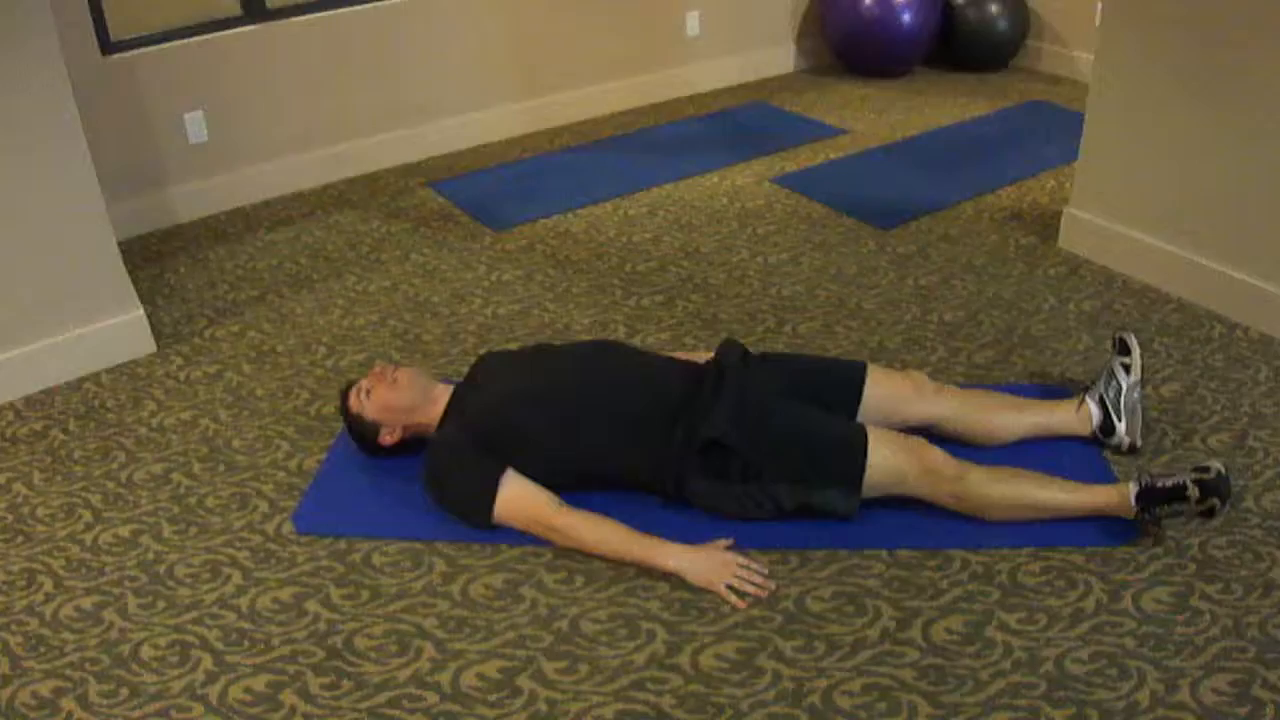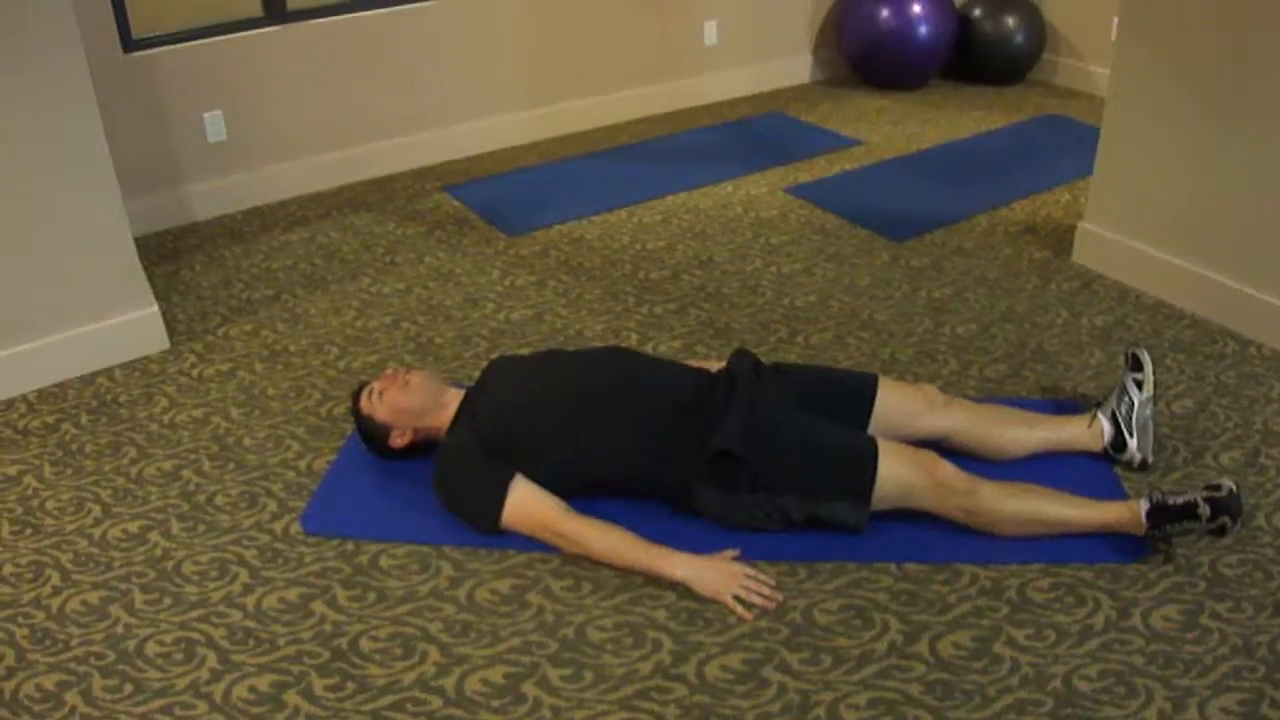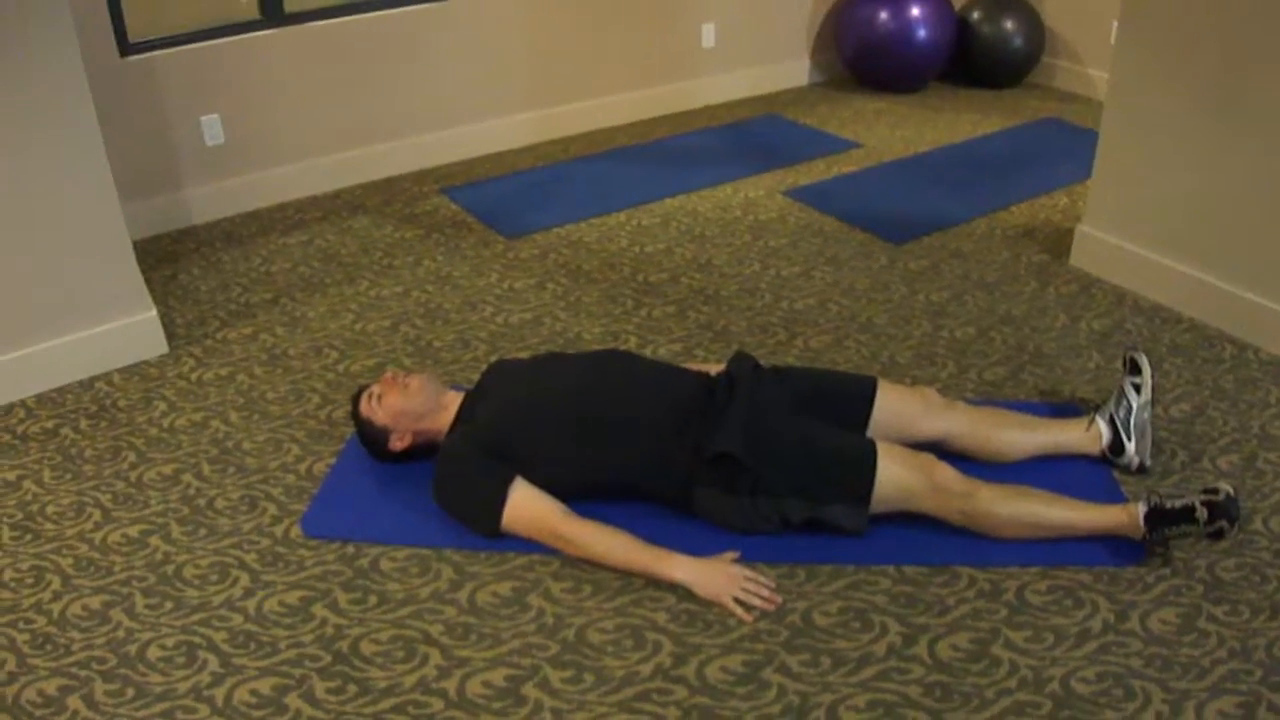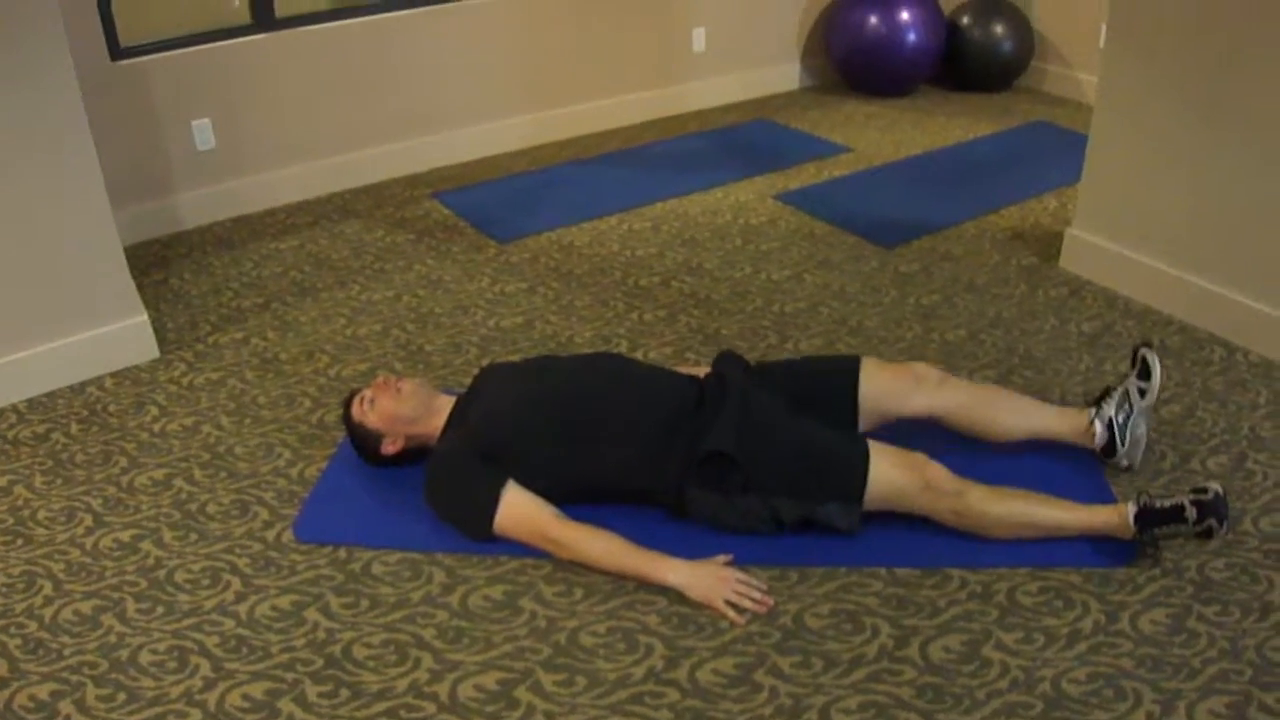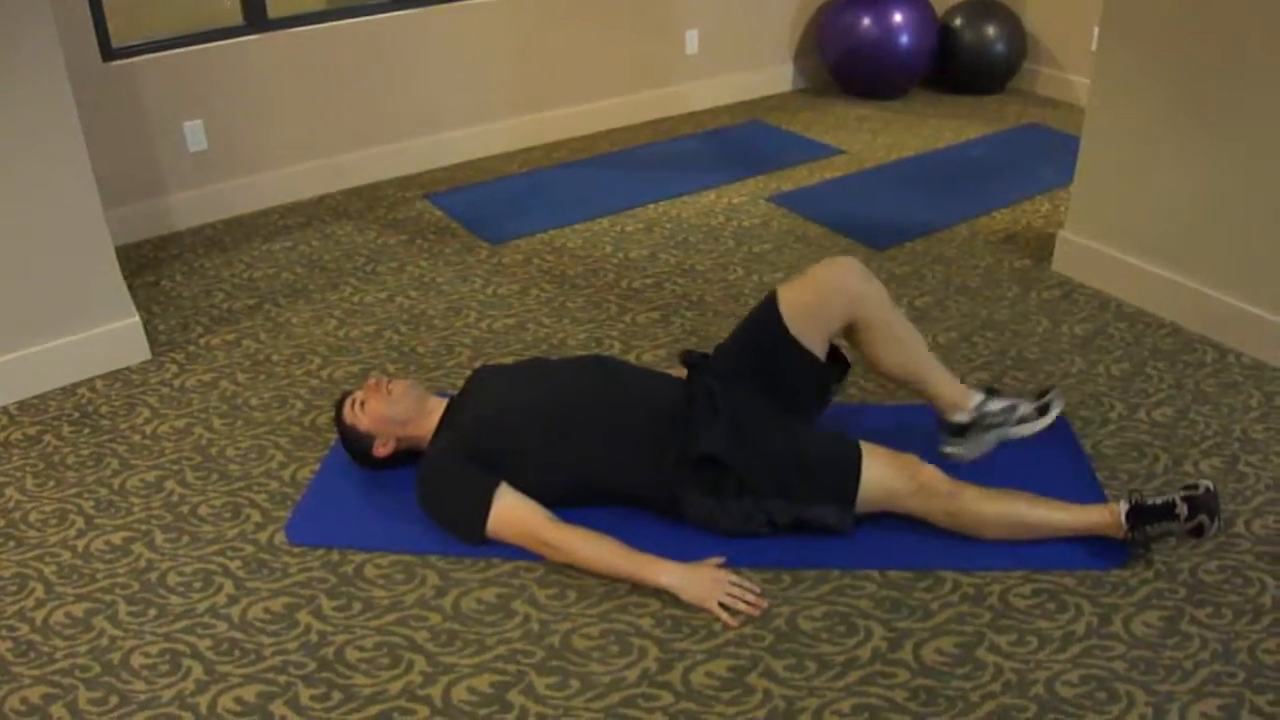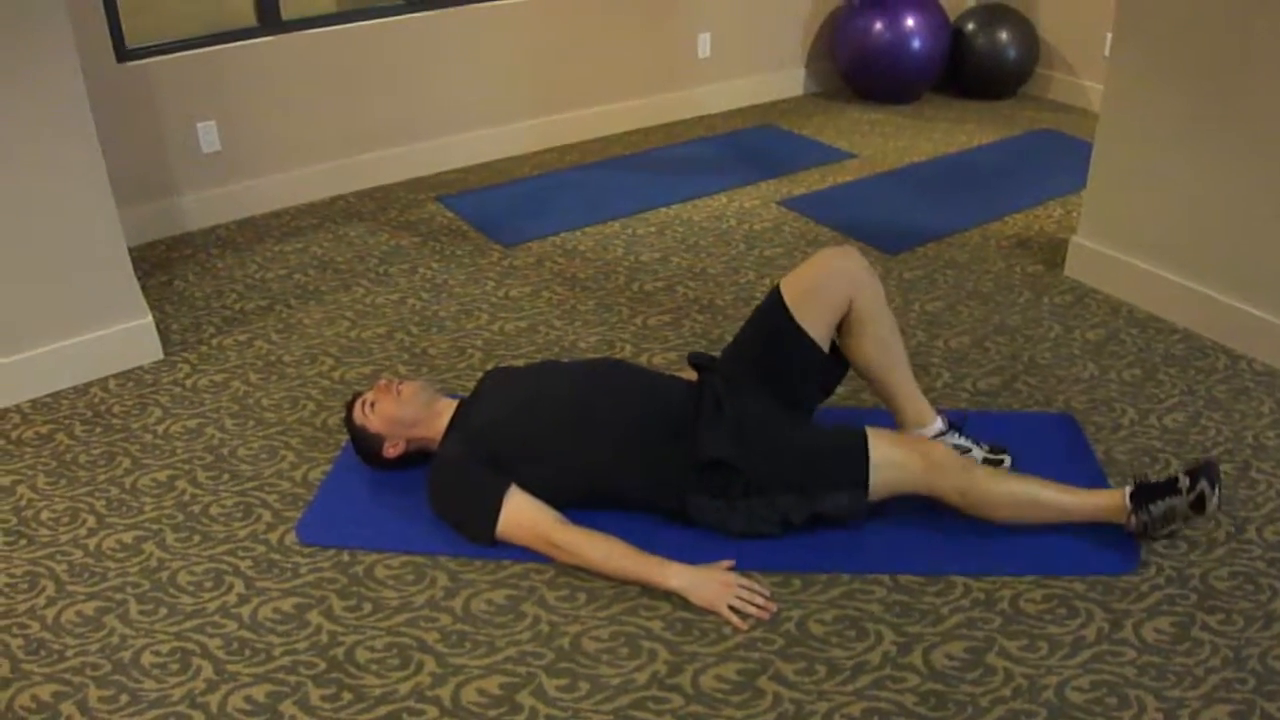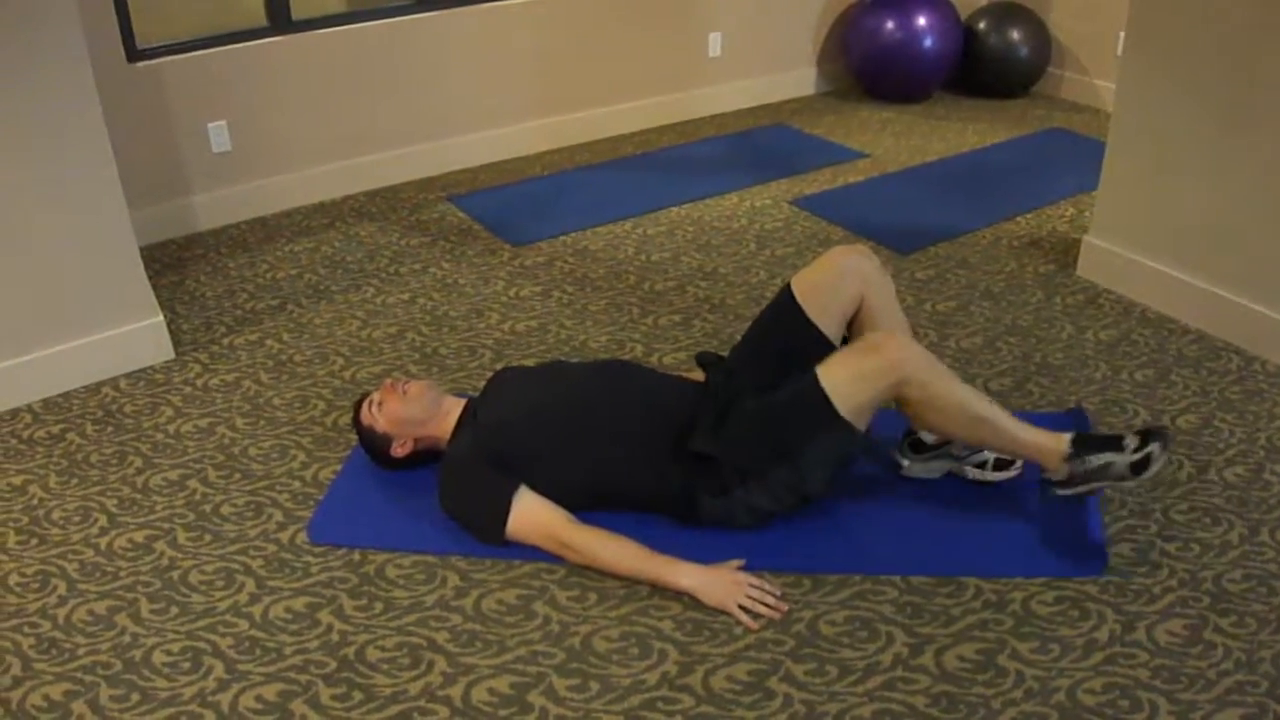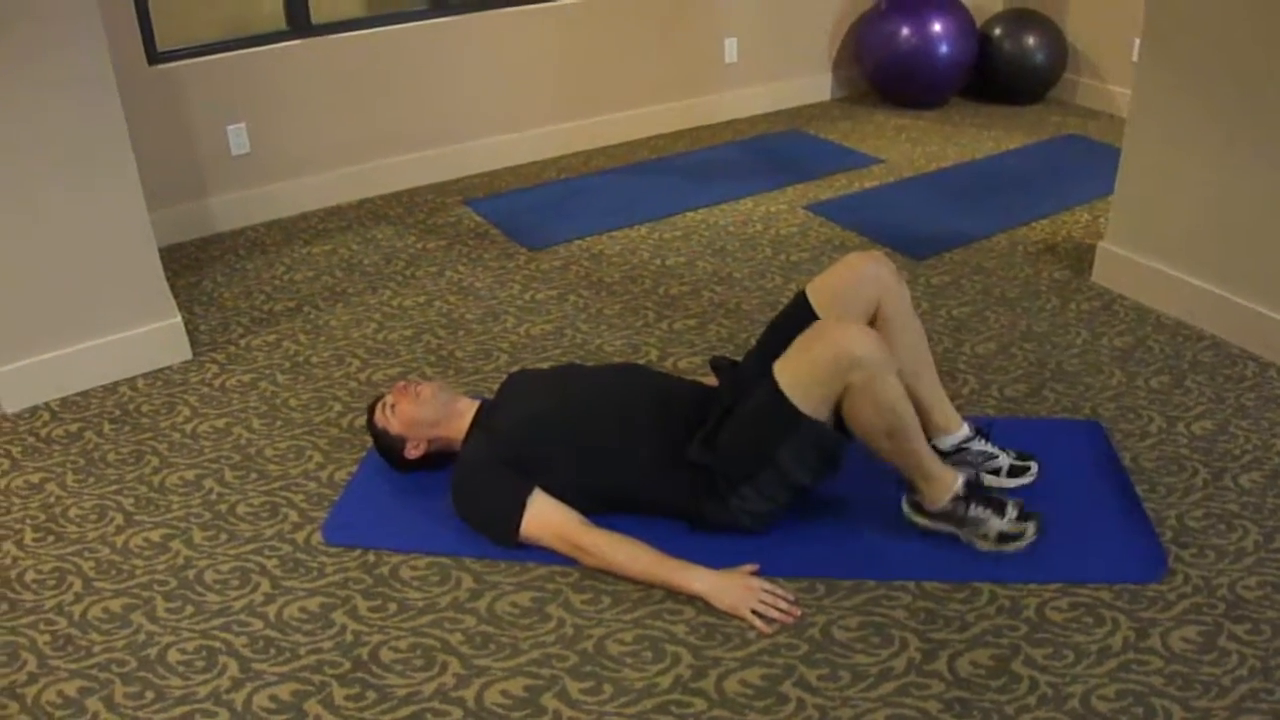
dt=0.5s
person 1, frame 1
left shoulder: (489, 373)
right shoulder: (456, 464)
right elbow: (554, 518)
left wrist: (686, 357)
right wrist: (681, 559)
left hip: (712, 381)
right hip: (710, 449)
left knee: (916, 391)
right knee: (925, 468)
left ankle: (1094, 414)
right ankle: (1131, 499)
person 1, frame 2
left shoulder: (500, 377)
right shoulder: (464, 464)
right elbow: (560, 523)
left wrist: (698, 362)
right wrist: (688, 569)
left hip: (725, 391)
right hip: (721, 461)
left knee: (925, 407)
right knee: (933, 481)
left ankle: (1104, 431)
right ankle: (1143, 516)
person 1, frame 3
left shoulder: (499, 380)
right shoulder: (463, 470)
right elbow: (562, 527)
left wrist: (698, 367)
right wrist: (688, 571)
left hip: (723, 394)
right hip: (719, 463)
left knee: (927, 409)
right knee: (933, 485)
left ankle: (1104, 434)
right ankle: (1140, 520)
person 1, frame 4
left shoulder: (491, 385)
right shoulder: (456, 473)
right elbow: (555, 531)
left wrist: (690, 370)
right wrist: (681, 574)
left hip: (715, 394)
right hip: (712, 464)
left knee: (920, 382)
right knee: (925, 484)
left ankle: (1096, 427)
right ankle: (1130, 520)
person 1, frame 5
left shoulder: (486, 383)
right shoulder: (448, 477)
right elbow: (550, 536)
left wrist: (685, 375)
right wrist: (673, 576)
left hip: (707, 393)
right hip: (708, 471)
left knee: (842, 280)
right knee: (917, 486)
left ankle: (969, 414)
right ankle: (1122, 519)
person 1, frame 6
left shoulder: (498, 387)
right shoulder: (459, 476)
right elbow: (556, 537)
left wrist: (693, 379)
right wrist: (682, 578)
left hip: (716, 395)
right hip: (721, 475)
left knee: (842, 269)
right knee: (930, 471)
left ankle: (925, 427)
right ankle: (1124, 505)
person 1, frame 7
left shoulder: (506, 384)
right shoulder: (467, 477)
right elbow: (567, 536)
left wrist: (698, 378)
right wrist: (692, 578)
left hip: (721, 397)
right hip: (726, 475)
left knee: (852, 265)
right knee: (895, 352)
left ankle: (935, 441)
right ankle: (1058, 457)
person 1, frame 8
left shoulder: (518, 391)
right shoulder: (480, 477)
right elbow: (579, 538)
left wrist: (717, 385)
right wrist: (706, 582)
left hip: (725, 399)
right hip: (729, 480)
left knee: (871, 272)
right knee: (850, 346)
left ankle: (951, 439)
right ankle: (942, 493)
